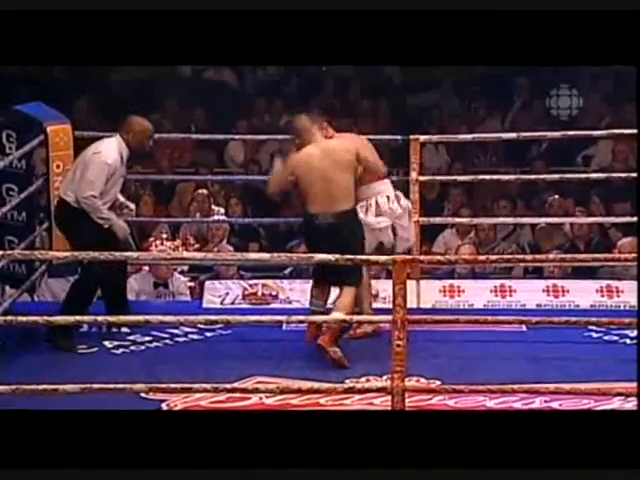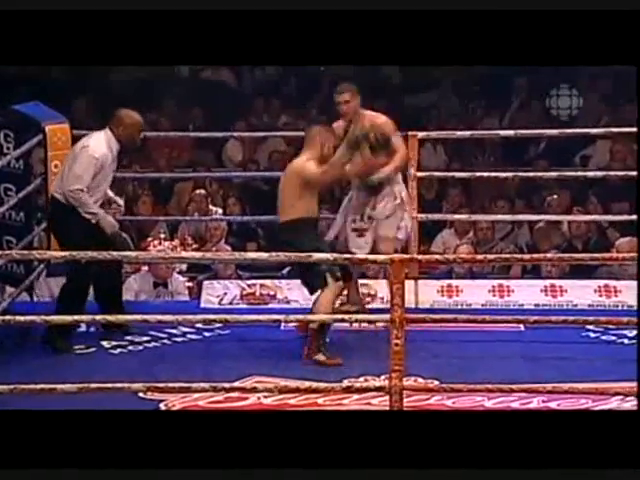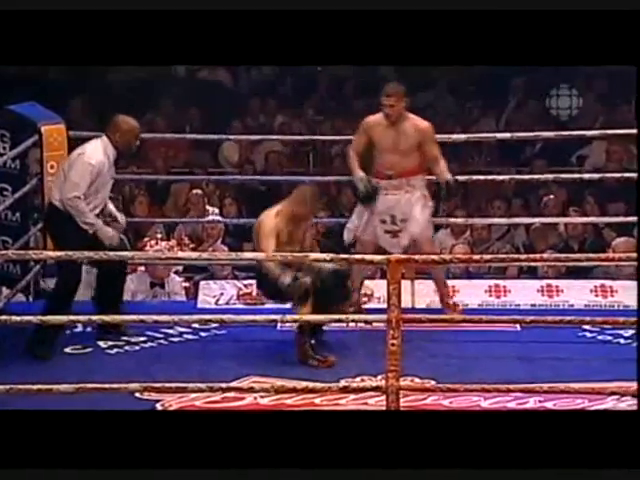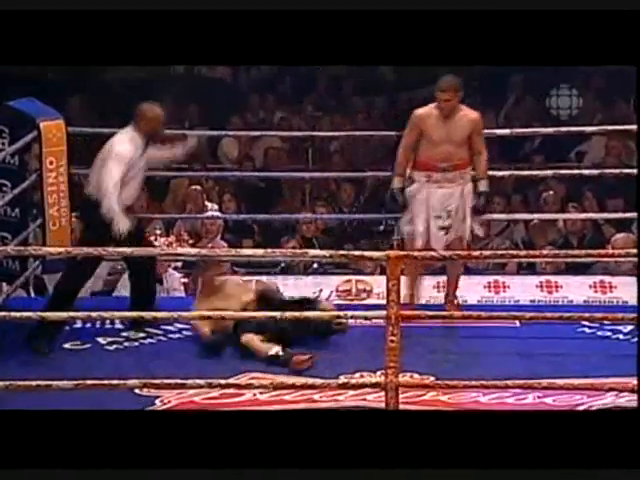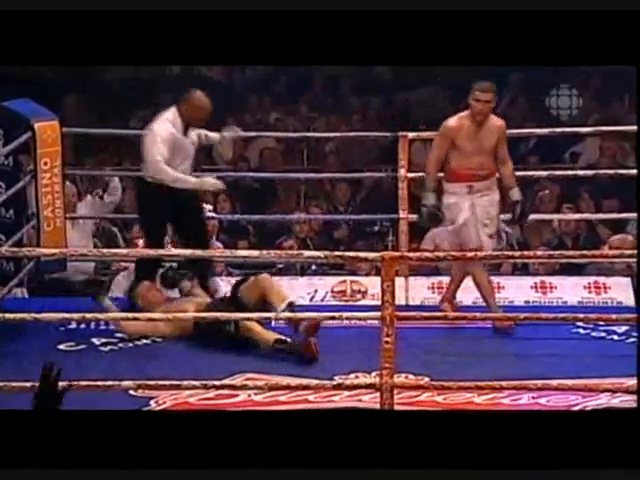
dt=0.3s
person 1, frame 1
left shoulder: (118, 152)
right shoulder: (106, 156)
right elbow: (87, 196)
left wrist: (121, 203)
right wrist: (113, 222)
left hip: (89, 213)
right hip: (75, 213)
left knee: (115, 260)
right knee: (94, 270)
left ankle: (118, 314)
right ankle: (61, 330)
person 1, frame 2
left shoulder: (108, 147)
right shoulder: (94, 150)
right elbow: (74, 190)
left wrist: (110, 198)
right wrist: (101, 217)
left hip: (84, 211)
right hip: (67, 212)
left knee: (109, 262)
right knee: (82, 271)
left ankle: (113, 318)
right ankle: (58, 332)
person 1, frame 3
left shoulder: (107, 155)
right shoulder: (91, 158)
right elbow: (71, 198)
left wrist: (113, 214)
right wrist: (100, 229)
left hip: (86, 215)
right hip: (65, 217)
left knee: (115, 264)
right knee: (70, 279)
left ankle: (109, 322)
right ankle: (42, 339)
person 1, frame 4
left shoulder: (137, 144)
right shoulder: (122, 149)
left elbow: (148, 157)
right elbow: (107, 187)
left wrist: (183, 149)
right wrist: (118, 219)
left hip: (119, 211)
right hip: (99, 210)
left knee: (144, 260)
right knee: (81, 270)
left ankle: (142, 313)
right ankle: (45, 331)
person 1, frame 5
left shoulder: (187, 121)
right shoulder: (160, 131)
left elbow: (197, 135)
right elbow: (156, 169)
left wrist: (220, 138)
right wrist: (196, 183)
left hip: (182, 189)
right hip: (156, 191)
left knee: (197, 238)
right knee: (154, 246)
left ankle: (199, 286)
person 2, frame 1
left shoulder: (341, 143)
right shoulder: (350, 140)
left hip: (375, 198)
right hip: (370, 199)
right knee: (364, 256)
left ankle: (368, 320)
right ankle: (361, 310)
person 2, frame 2
left shoulder: (380, 123)
right shoulder: (338, 128)
left elbow: (402, 154)
left wrist: (382, 177)
left hip: (386, 187)
right hip: (360, 189)
left knee: (385, 247)
right knee: (346, 244)
right ankle: (354, 300)
person 2, frame 3
left shoulder: (421, 127)
right shoulder: (371, 124)
left elbow: (436, 159)
right elbow: (353, 152)
left wrist: (446, 179)
right wrist: (359, 178)
left hip: (412, 191)
right hip: (381, 190)
left knee: (425, 246)
right knee: (364, 246)
left ankle: (445, 299)
right ankle: (354, 301)
person 2, frame 4
left shoulder: (472, 119)
right shoulder: (421, 116)
left elbow: (480, 153)
right elbow: (404, 149)
left wrist: (483, 188)
right wrist: (397, 183)
left hip: (458, 184)
right hip: (426, 184)
left knee: (456, 245)
right knee: (418, 244)
left ankle: (451, 298)
right ankle: (411, 297)
person 2, frame 5
left shoulder: (498, 126)
right shoulder: (452, 126)
left elbow: (504, 161)
right elbow: (433, 161)
left wrist: (515, 194)
right wrist: (429, 198)
left hip: (488, 192)
right hip: (460, 194)
left knee: (471, 251)
right knee: (473, 253)
left ankle: (448, 296)
right ankle: (495, 312)
person 3, frame 1
left shoulder: (296, 159)
right shoulder: (348, 146)
left elbow: (273, 190)
right elbow: (380, 171)
left wrist: (278, 166)
left hip: (316, 225)
right hip: (345, 224)
left knee: (322, 276)
right knee: (349, 286)
left ankle: (315, 328)
right ankle: (330, 337)
person 3, frame 2
left shoulder: (301, 164)
right shoulder: (306, 166)
right elbow: (328, 174)
right wrist: (349, 144)
left hip: (298, 232)
right hip: (299, 234)
left knee: (341, 276)
right knee: (333, 284)
left ankle: (312, 327)
right ankle: (314, 346)
person 3, frame 3
left shoulder: (304, 220)
right shoulder: (269, 221)
left elbow: (308, 252)
right elbow: (267, 260)
left wrist: (326, 268)
right wrist: (286, 281)
left hip: (295, 271)
right hip: (274, 279)
right knee: (304, 284)
left ankle: (309, 324)
right ankle: (305, 348)
person 3, frame 4
left shoulder: (227, 281)
right shoulder: (202, 306)
left elbow: (265, 289)
right elbow: (204, 334)
left knee: (325, 308)
right knee: (247, 338)
right ankle: (281, 356)
person 3, frame 5
left shoulder: (173, 302)
right shoulder: (155, 320)
left elbow: (204, 298)
right elbow: (130, 327)
left wrist: (186, 283)
right wrist: (108, 305)
left hip: (224, 303)
right hip: (207, 321)
left knee: (262, 280)
right knee: (248, 326)
left ankle: (300, 326)
right ankle: (295, 346)
